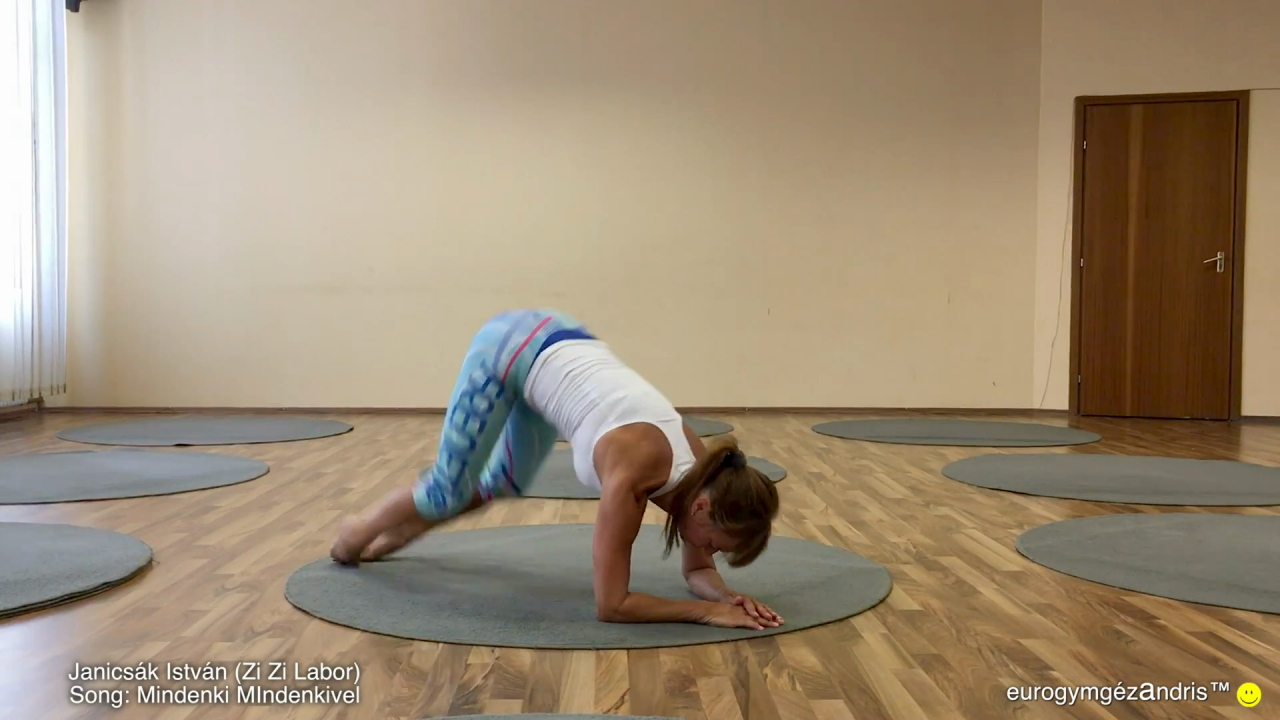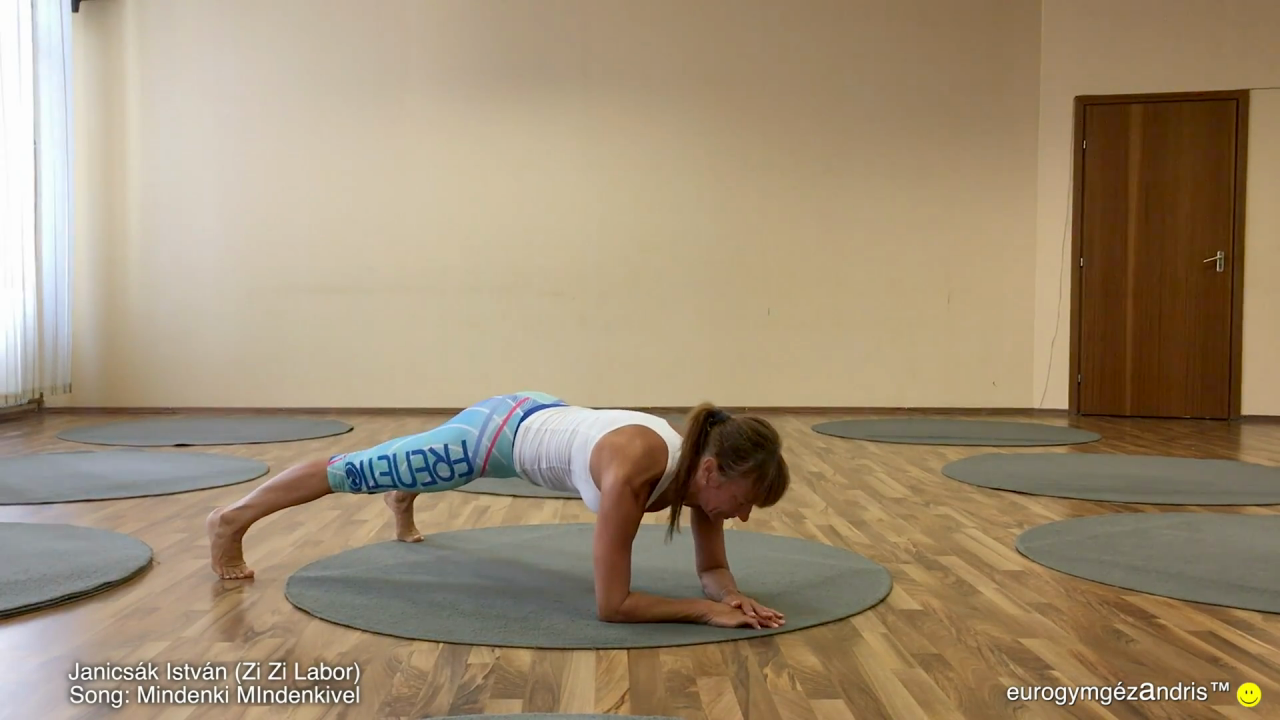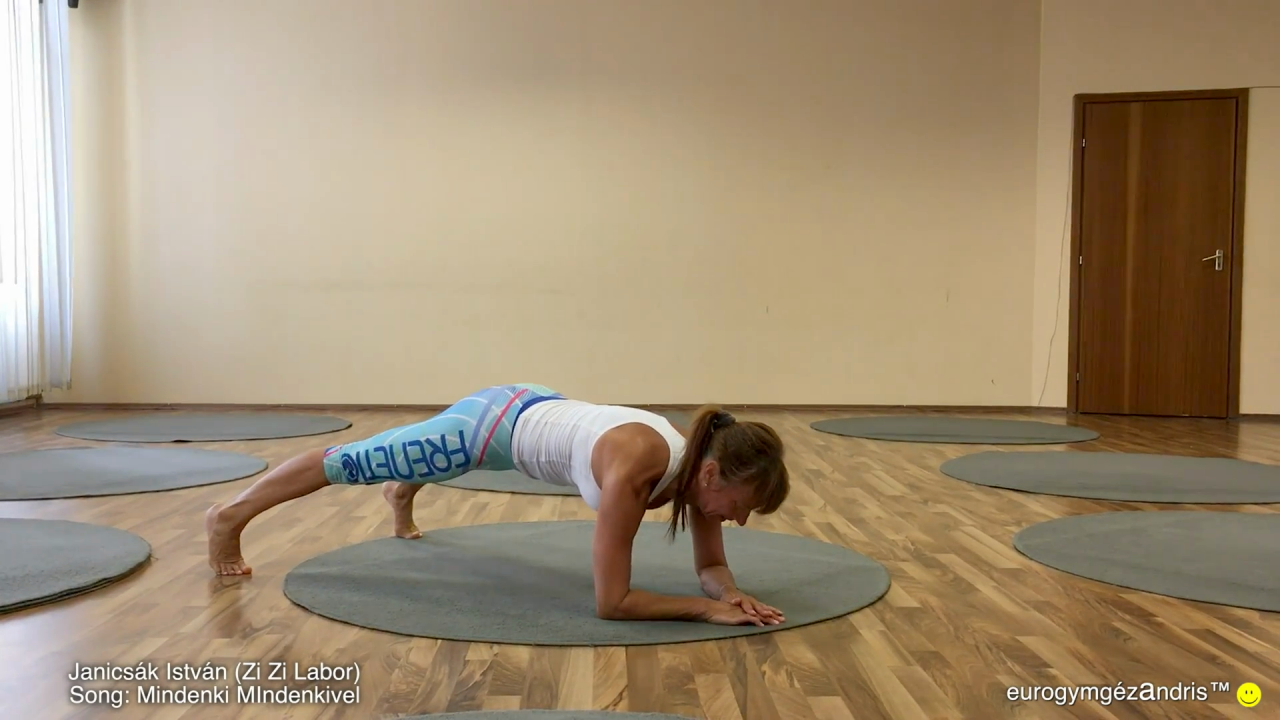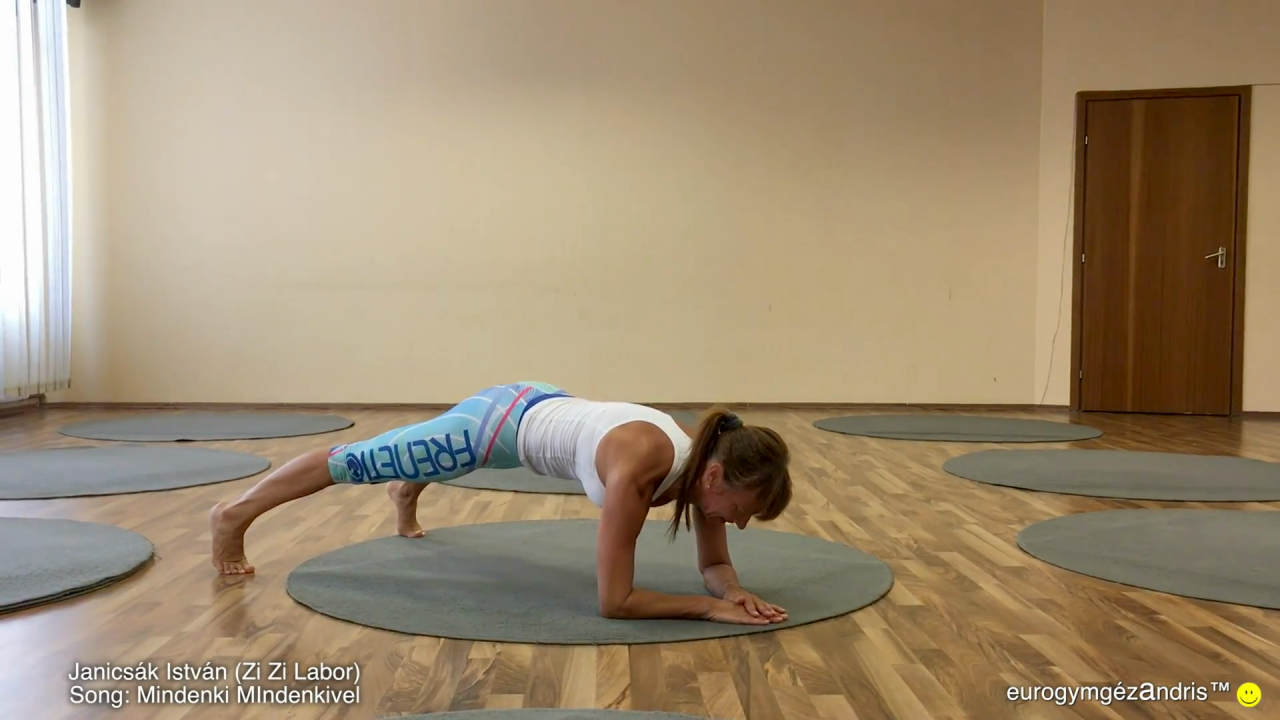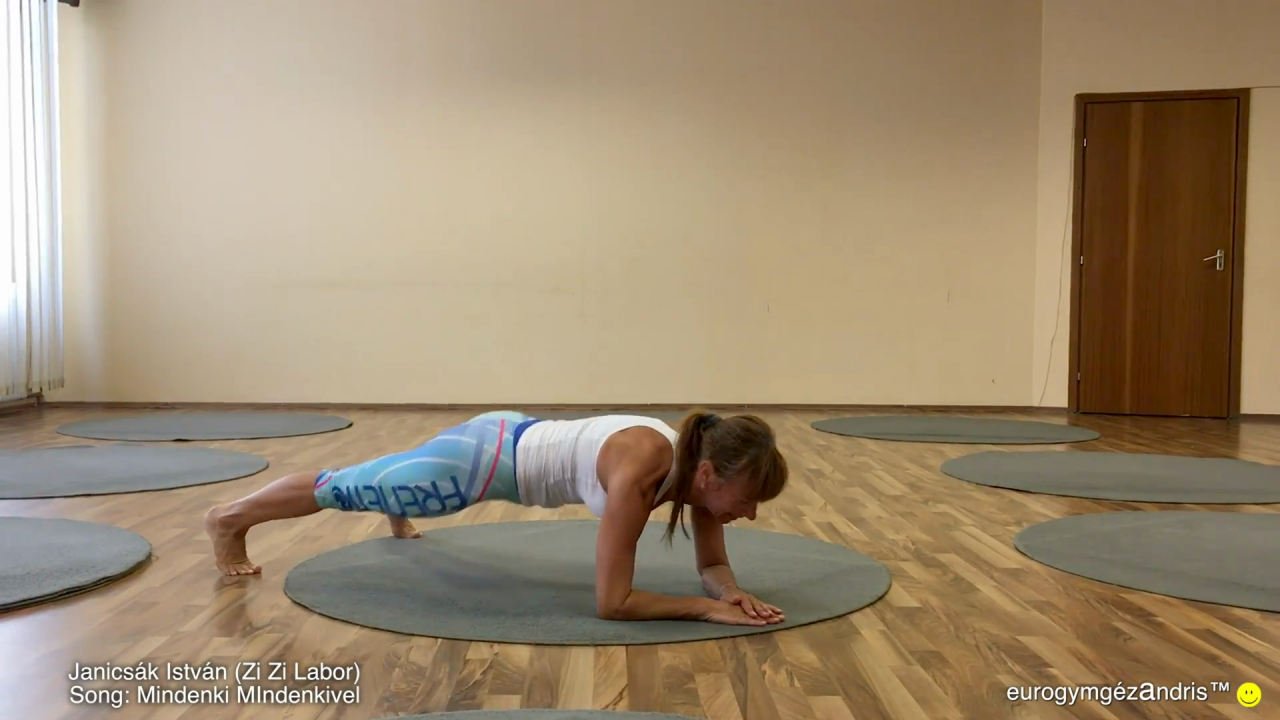
dt=1s
person 1, frame 1
left shoulder: (702, 477)
right shoulder: (632, 476)
left elbow: (698, 571)
right elbow: (611, 606)
left wrist: (728, 597)
right wrist: (711, 612)
left hip: (552, 345)
right hip: (512, 349)
left knee: (501, 484)
right knee: (447, 493)
left ankle: (401, 524)
right ankle: (358, 535)
person 1, frame 2
left shoulder: (701, 464)
right shoulder: (631, 471)
left elbow: (712, 568)
right elbow: (612, 604)
left wrist: (734, 595)
right wrist: (709, 612)
left hip: (540, 419)
right hip: (502, 430)
right knee: (362, 469)
left ankle: (402, 501)
right ankle: (231, 518)
person 1, frame 3
left shoulder: (701, 460)
right shoulder: (633, 468)
left elbow: (710, 566)
right elbow: (611, 602)
left wrist: (732, 592)
right wrist: (708, 610)
left hip: (537, 411)
right hip: (498, 422)
right knee: (358, 461)
left ankle: (401, 496)
right ankle: (229, 516)
person 1, frame 4
left shoulder: (706, 458)
right shoulder: (639, 465)
left elbow: (713, 564)
right elbow: (614, 600)
left wrist: (734, 590)
right wrist: (711, 608)
left hip: (544, 410)
right hip: (505, 420)
right knee: (363, 460)
left ankle: (406, 495)
right ankle: (234, 515)
person 1, frame 5
left shoulder: (699, 462)
right shoulder: (640, 469)
left elbow: (711, 565)
right elbow: (612, 603)
left wrist: (731, 591)
right wrist: (708, 610)
left hip: (516, 440)
right hip: (487, 455)
right knee: (347, 487)
left ankle: (397, 512)
right ankle: (229, 519)
